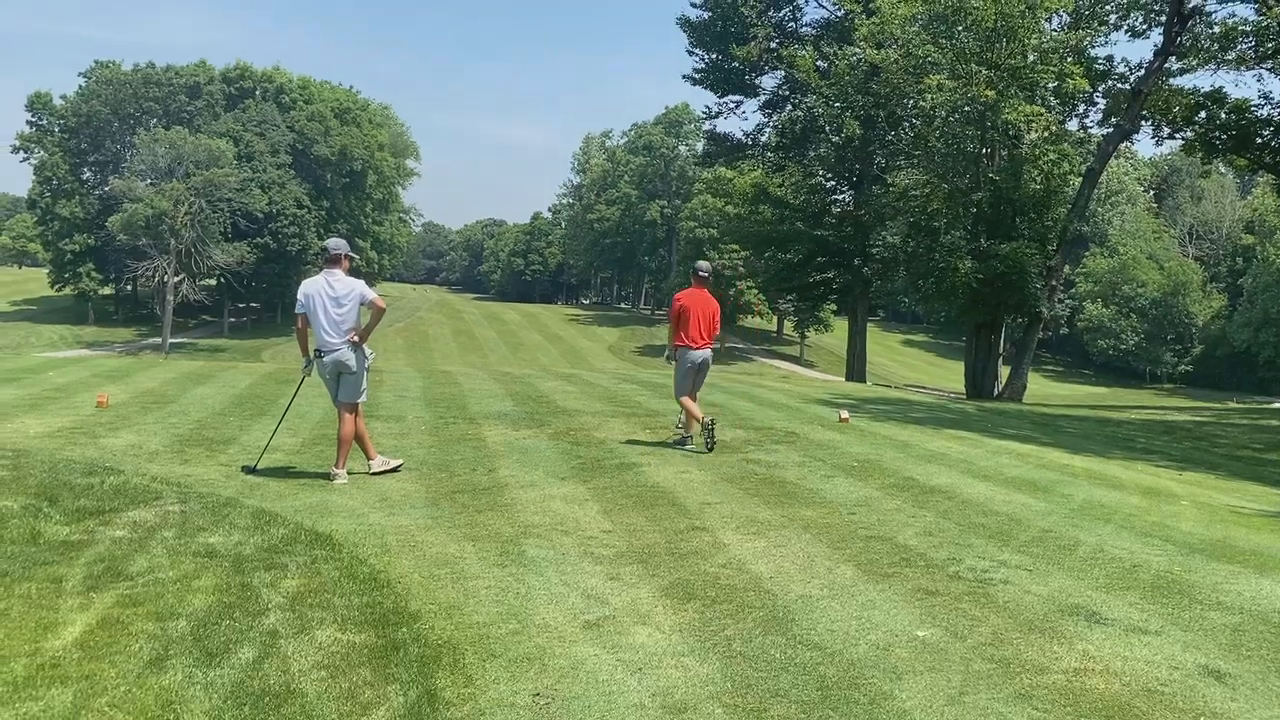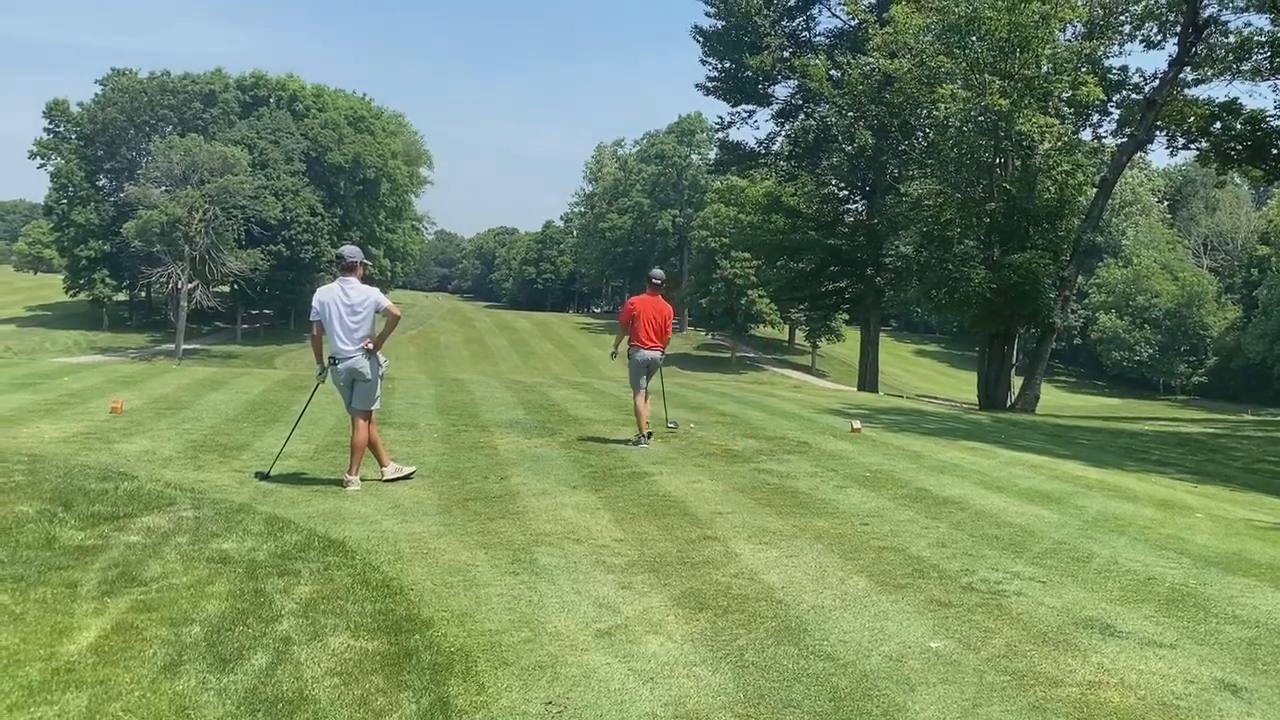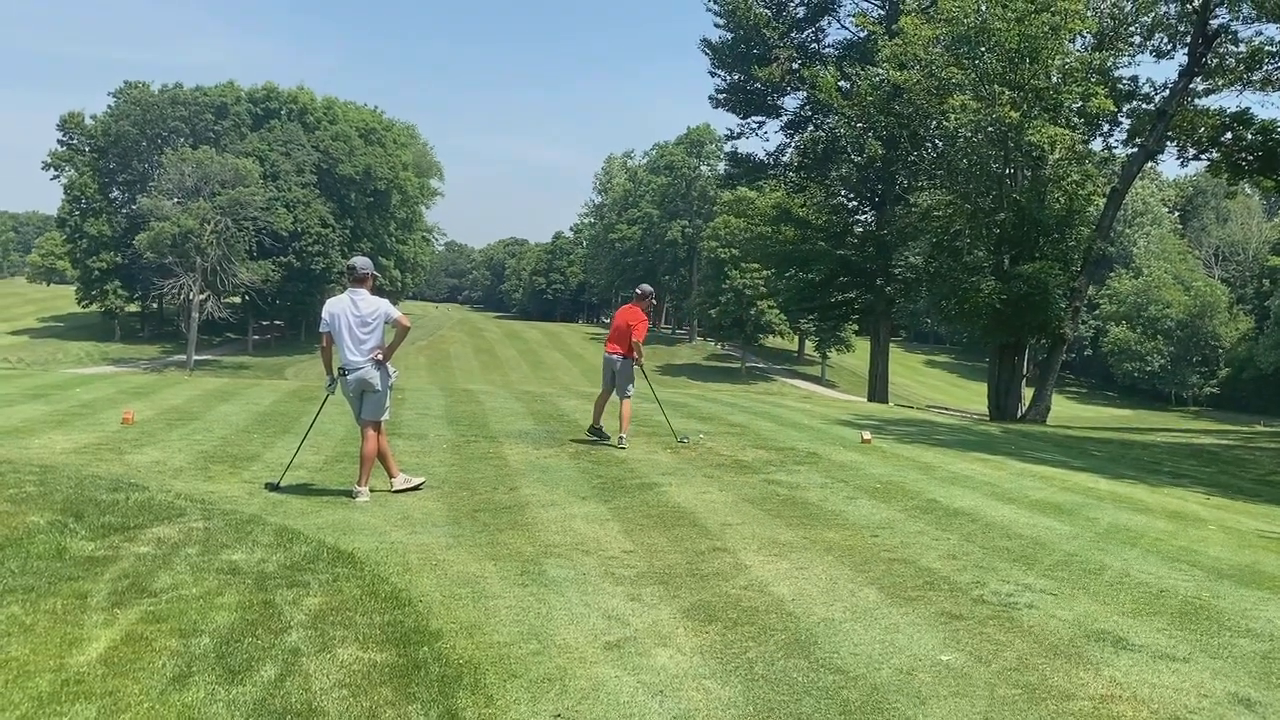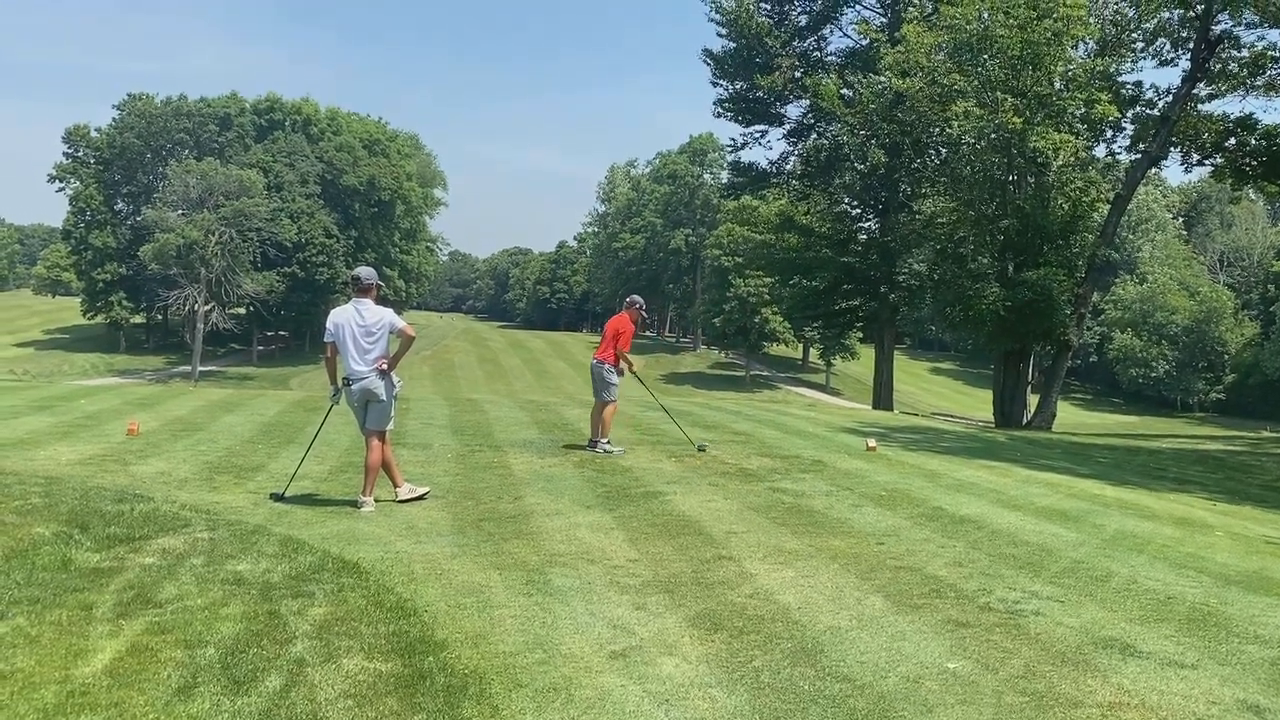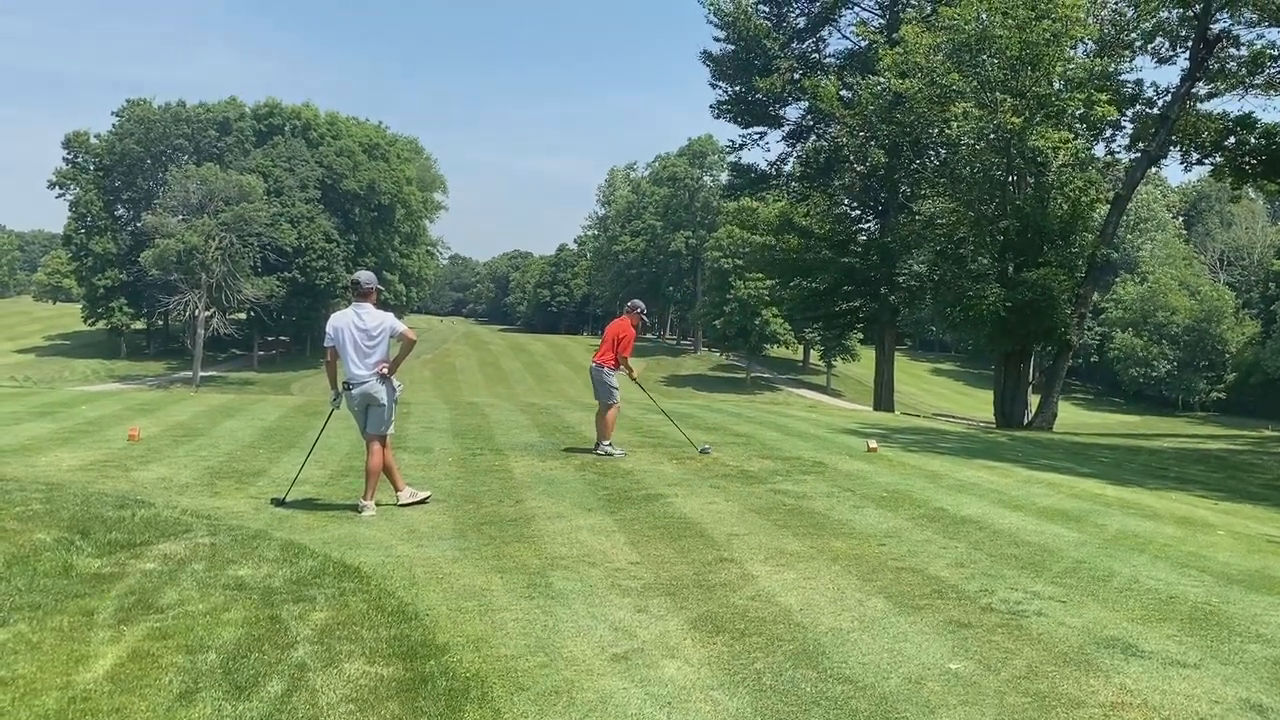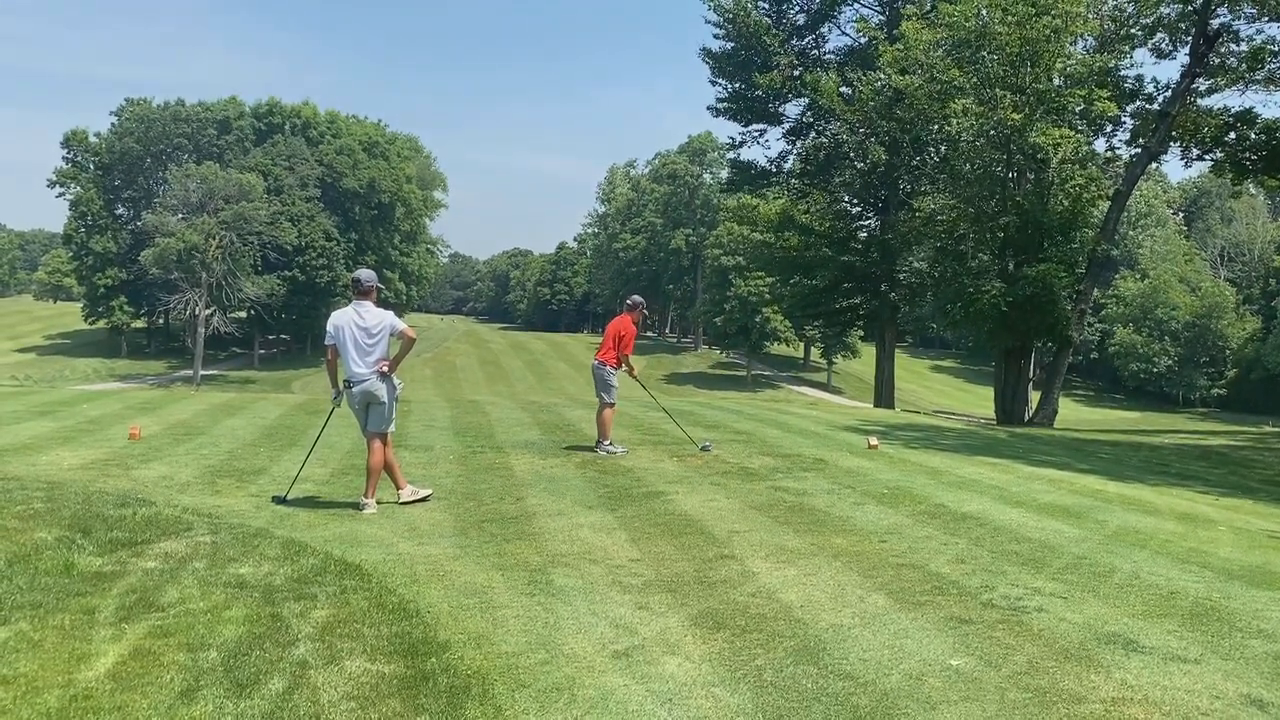
dt=0.7s
person 1, frame 1
left shoulder: (307, 286)
right shoulder: (354, 285)
left elbow: (300, 326)
right elbow: (380, 306)
left wrist: (306, 357)
right wrist: (365, 334)
left hip: (324, 357)
right hip: (351, 353)
left knee: (353, 410)
right knee: (348, 412)
left ankle: (374, 460)
right ankle: (339, 469)
person 1, frame 2
left shoulder: (322, 294)
right shoulder: (369, 293)
left elbow: (315, 333)
right elbow: (395, 314)
left wrist: (320, 364)
right wrist: (379, 341)
left hip: (338, 364)
right hip: (365, 360)
left knee: (366, 417)
right knee: (362, 419)
left ankle: (387, 466)
right ankle: (352, 476)
person 1, frame 3
left shoulder: (331, 305)
right shoulder: (379, 304)
left elbow: (325, 345)
right elbow: (405, 325)
left wrist: (329, 376)
right wrist: (389, 353)
left hip: (348, 375)
right hip: (375, 371)
left knee: (376, 428)
right knee: (371, 430)
left ankle: (396, 477)
right ankle: (361, 487)
person 1, frame 4
left shoulder: (336, 315)
right shoulder: (383, 314)
left elbow: (329, 355)
right elbow: (410, 334)
left wrist: (334, 386)
right wrist: (394, 362)
left hip: (352, 385)
right hip: (379, 381)
left knee: (380, 438)
right knee: (376, 440)
left ankle: (401, 487)
right ankle: (366, 497)
person 1, frame 5
left shoulder: (336, 319)
right shoulder: (384, 318)
left elbow: (330, 359)
right elbow: (411, 338)
left wrist: (334, 390)
right wrist: (394, 366)
left hip: (353, 389)
right hip: (379, 385)
left knee: (380, 442)
right knee: (376, 444)
left ankle: (402, 491)
right ankle: (367, 501)
person 1, frame 6
left shoulder: (336, 318)
right shoulder: (384, 316)
left elbow: (330, 358)
right elbow: (410, 336)
left wrist: (335, 388)
right wrist: (394, 364)
left hip: (353, 387)
right hip: (379, 383)
left knee: (382, 440)
right knee: (377, 441)
left ankle: (403, 488)
right ankle: (368, 499)
person 2, frame 1
left shoulder: (681, 298)
right shoulder: (713, 303)
left elbow: (673, 328)
right elbow: (715, 333)
left wrist: (669, 349)
left hip: (687, 352)
right hip: (706, 353)
left knee: (682, 396)
right knee: (692, 394)
left ankle: (704, 421)
right ankle: (686, 435)
person 2, frame 2
left shoulder: (633, 302)
right shoulder: (667, 308)
left elbow: (623, 328)
right elbow: (668, 335)
left wrist: (615, 347)
left hip: (638, 352)
right hip: (657, 354)
left knee: (639, 393)
right knee: (644, 390)
left ankle: (642, 436)
right ankle: (645, 426)
person 2, frame 3
left shoulder: (621, 310)
right shoulder: (641, 318)
right elbow: (635, 341)
right wrist: (640, 356)
left hip: (608, 355)
right hip: (623, 359)
left knee: (605, 391)
right knee: (625, 398)
left ankle: (595, 427)
right ankle: (622, 436)
person 2, frame 4
left shoulder: (615, 319)
right shoulder: (628, 326)
right elbow: (620, 351)
left wrist: (618, 365)
right wrist: (630, 365)
left hip: (597, 362)
right hip: (606, 366)
left knee: (600, 403)
right knee: (611, 403)
left ankle: (594, 440)
right ankle: (603, 443)
person 2, frame 5
left shoulder: (615, 323)
right shoulder: (629, 330)
right elbow: (622, 356)
left wrist: (619, 366)
right wrist: (631, 371)
left hip: (596, 365)
right hip: (605, 369)
left knee: (604, 406)
right knee: (613, 405)
left ankle: (600, 443)
right ankle: (605, 444)
person 2, frame 6
left shoulder: (617, 321)
right shoulder: (630, 327)
right elbow: (623, 354)
left wrist: (623, 366)
right wrist: (632, 369)
left hip: (599, 363)
right hip: (607, 367)
left knee: (604, 404)
right knee: (609, 405)
left ankle: (601, 441)
right ankle: (606, 444)
